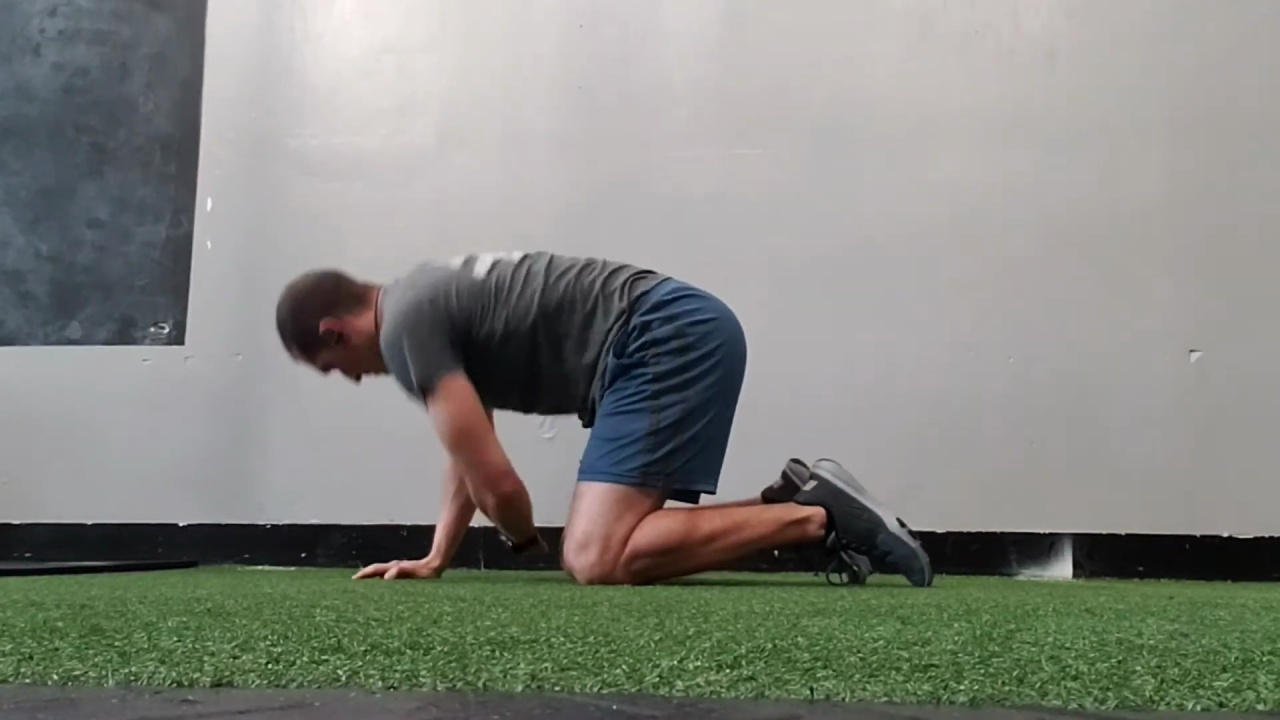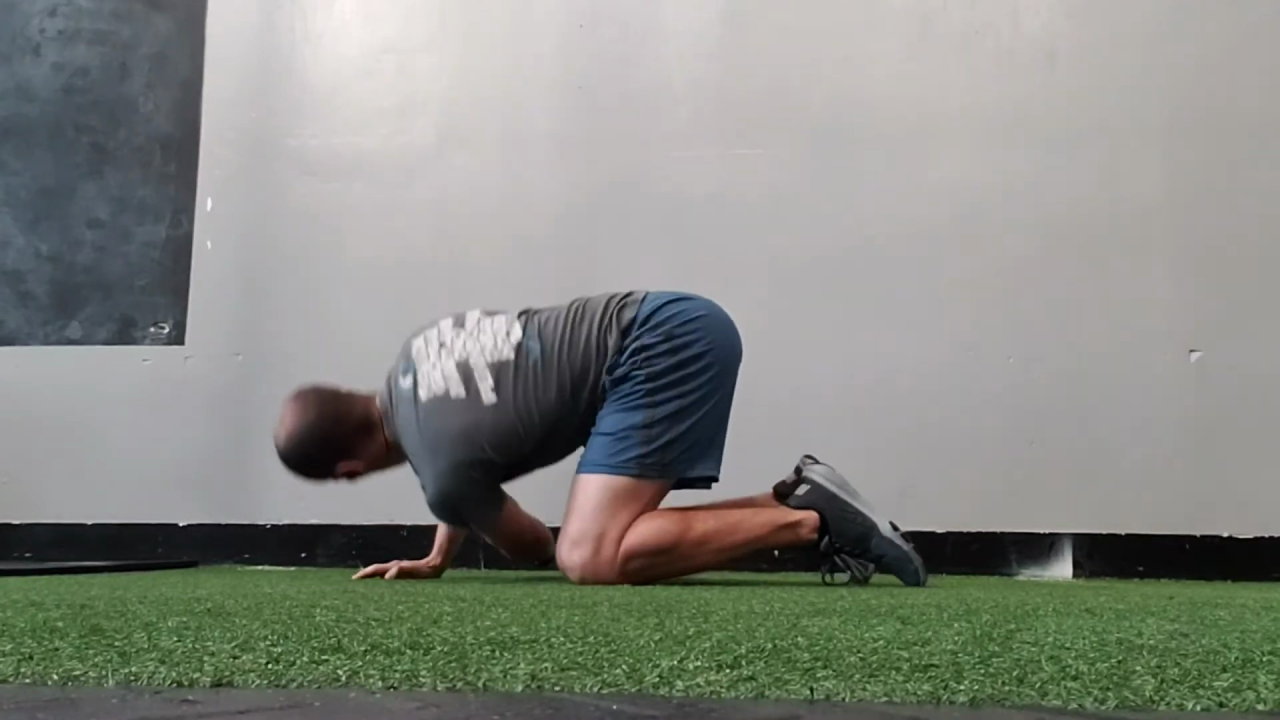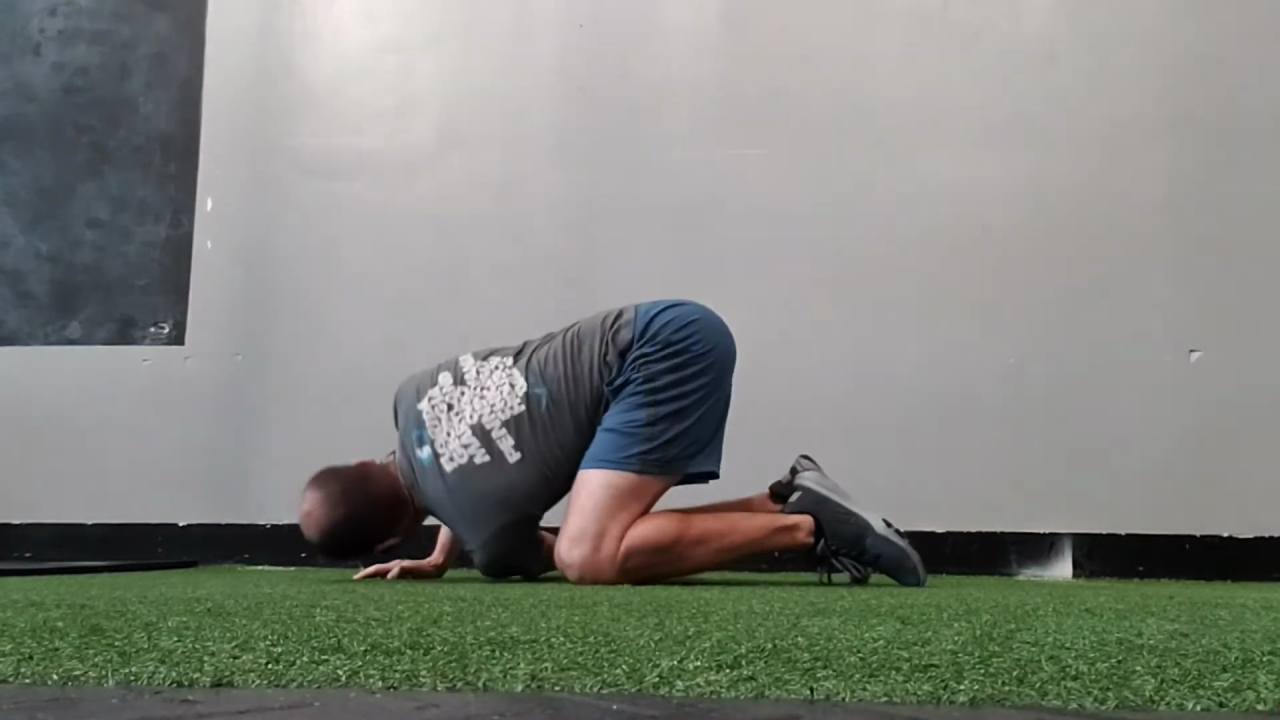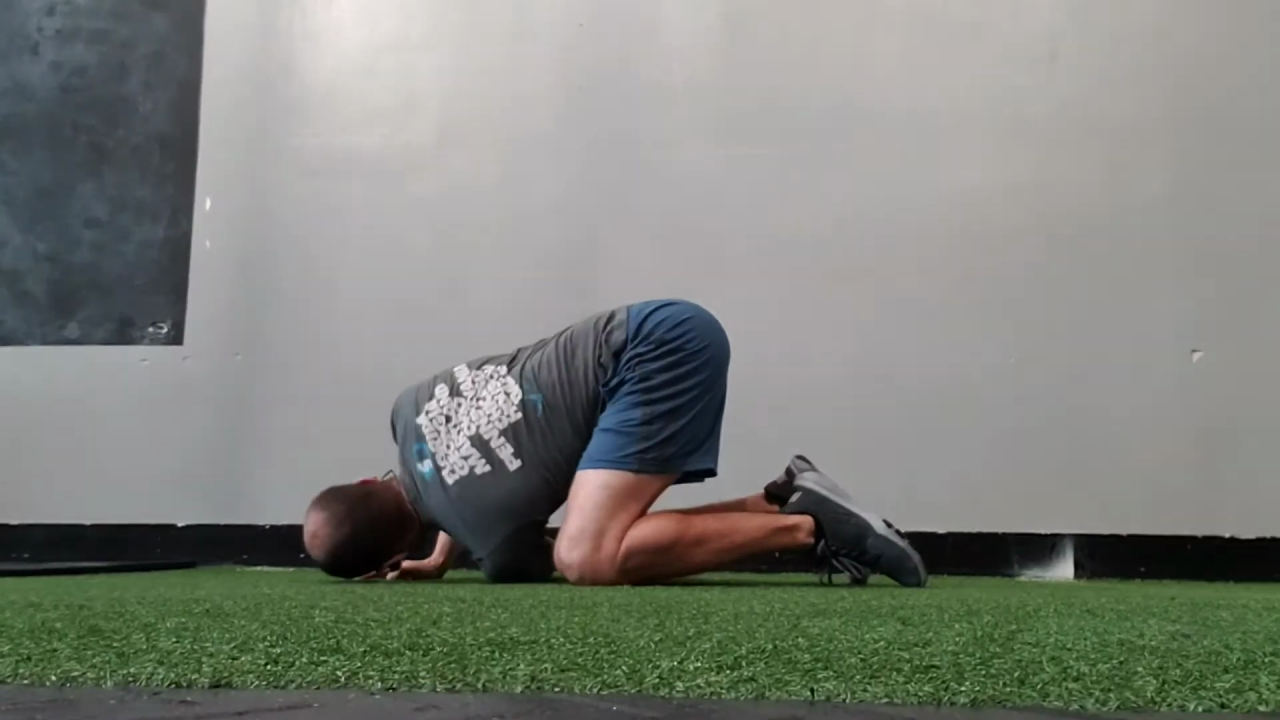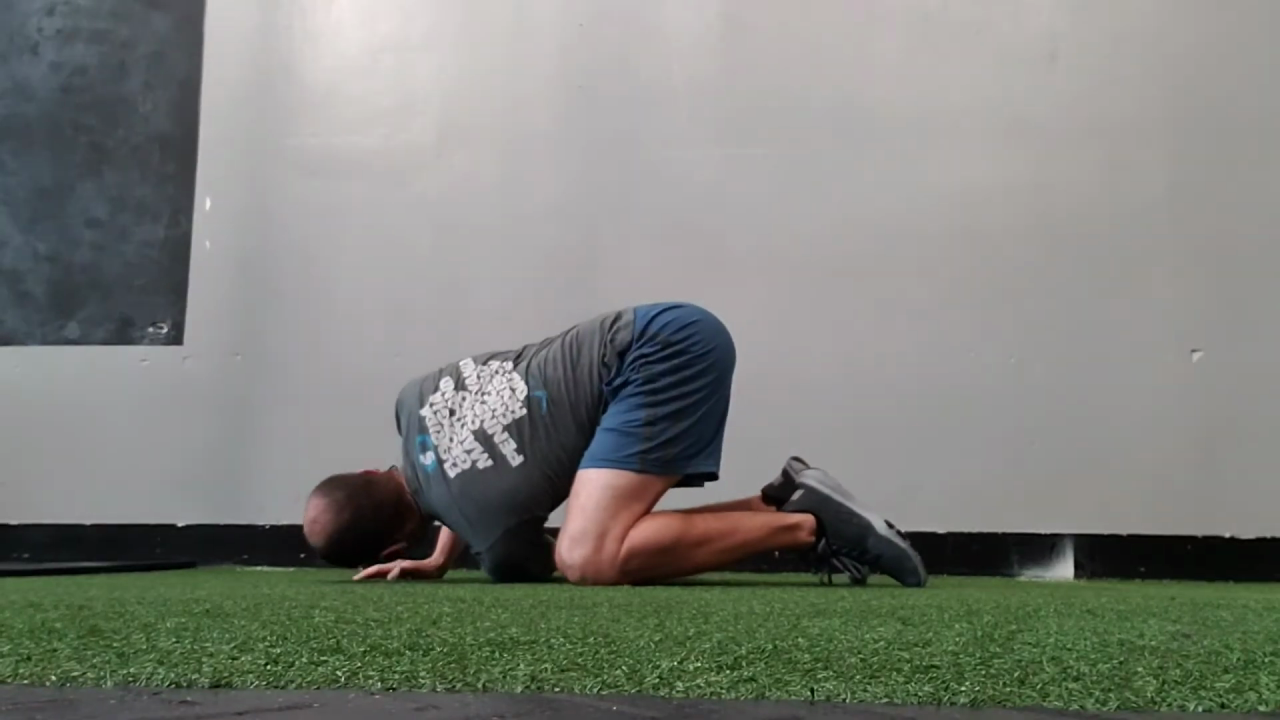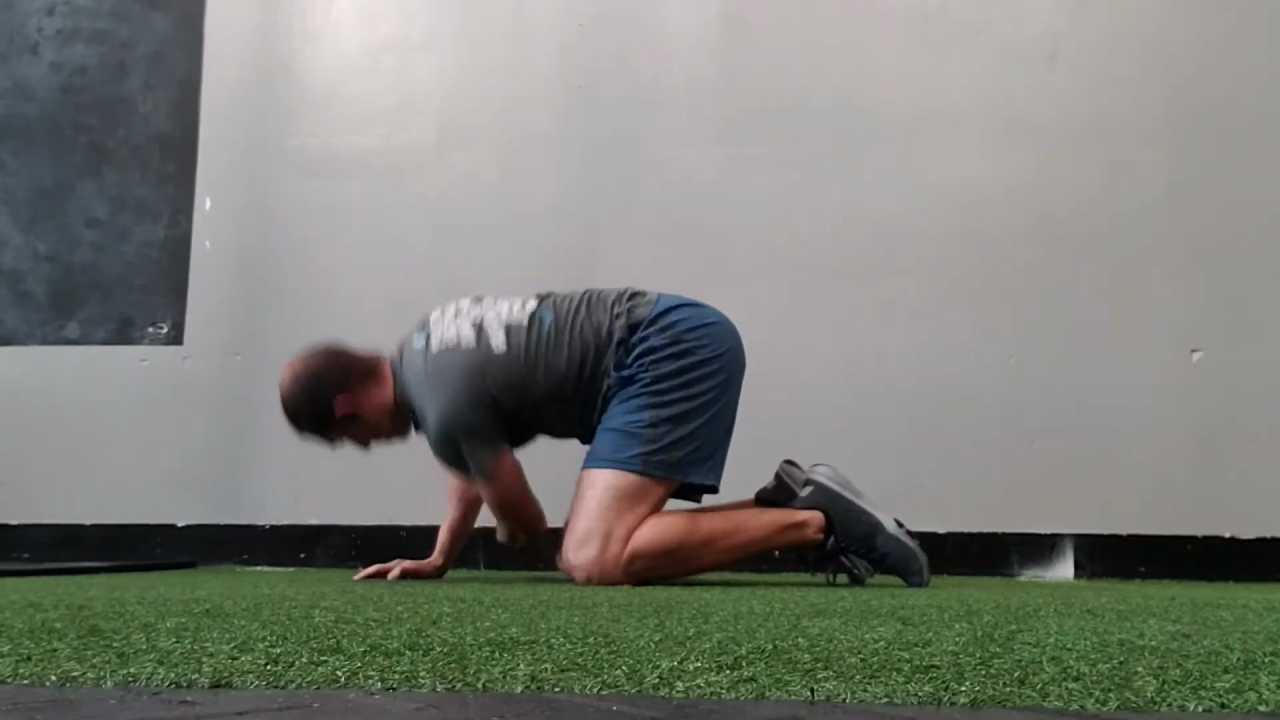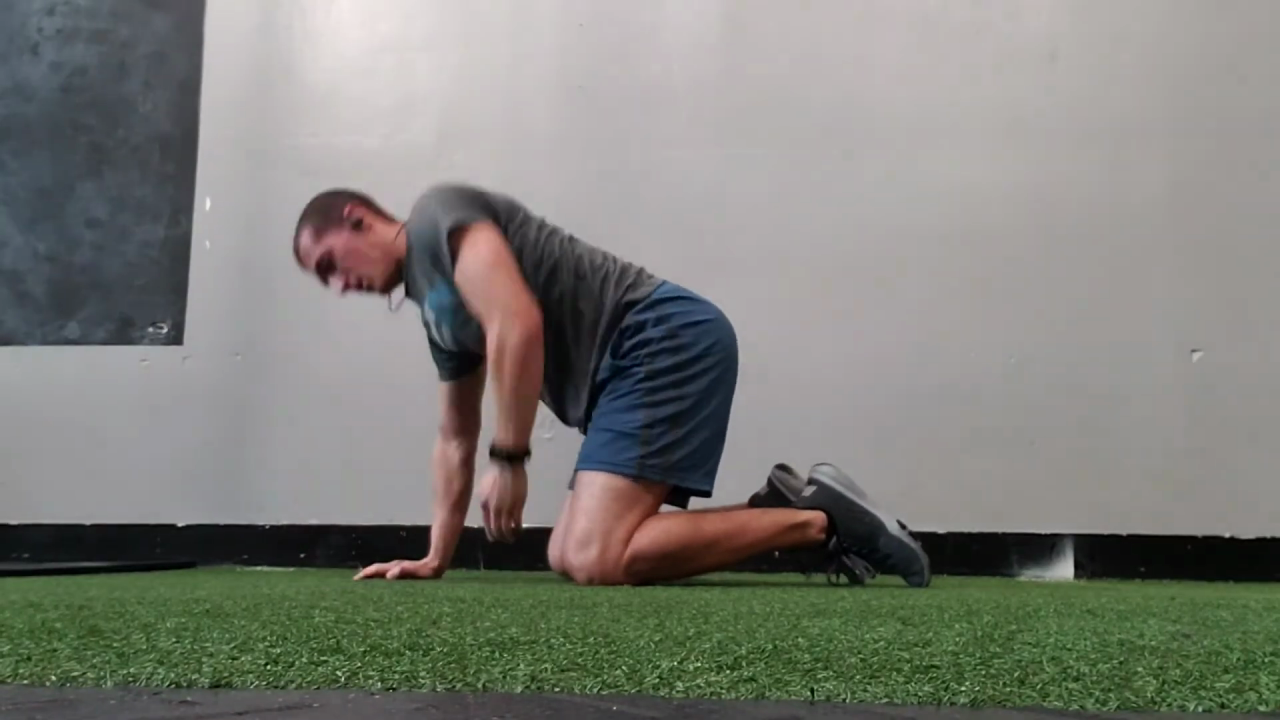
dt=0.3s
person 1, frame 1
left shoulder: (409, 324)
right shoulder: (433, 313)
left elbow: (493, 481)
right elbow: (468, 450)
left wrist: (524, 541)
right wrist: (435, 556)
left hip: (671, 335)
right hip: (681, 336)
left knee: (595, 560)
right knee: (590, 549)
left ankle: (815, 516)
right ankle: (790, 499)
person 1, frame 2
left shoulder: (444, 477)
right shoulder: (411, 360)
left elbow: (531, 544)
right wrist: (435, 558)
left hip: (670, 342)
right hip: (677, 325)
left knee: (589, 558)
right knee: (603, 536)
left ankle: (810, 520)
right ankle: (792, 498)
person 1, frame 3
left shoulder: (488, 529)
right shoulder: (413, 400)
left elbow: (559, 558)
right wrist: (437, 560)
left hip: (669, 351)
right hip: (670, 331)
left knee: (590, 559)
right knee: (608, 535)
left ankle: (806, 524)
right ankle: (785, 498)
person 1, frame 4
left shoulder: (495, 538)
right shoulder: (409, 412)
left elbow: (552, 564)
right wrist: (439, 560)
left hip: (663, 349)
right hip: (663, 333)
left knee: (588, 559)
right knee: (604, 536)
left ankle: (806, 526)
right ankle: (781, 500)
person 1, frame 5
left shoulder: (495, 530)
right shoulder: (413, 404)
left elbow: (552, 566)
right wrist: (439, 559)
left hip: (667, 352)
right hip: (669, 336)
left knee: (588, 559)
right knee: (607, 537)
left ankle: (807, 523)
right ankle: (780, 500)
person 1, frame 6
left shoulder: (447, 393)
right shoulder: (422, 344)
left elbow: (521, 521)
right elbow: (469, 459)
left wrist: (515, 534)
right wrist: (438, 559)
left hip: (676, 346)
right hip: (680, 347)
left knee: (594, 560)
right knee: (585, 550)
left ankle: (816, 519)
right ankle: (778, 504)
person 1, frame 7
left shoulder: (437, 218)
right shoulder: (435, 304)
left elbow: (519, 325)
right elbow: (455, 437)
left wrist: (509, 460)
right wrist: (435, 558)
left hip: (668, 341)
right hip: (644, 362)
left knee: (594, 563)
right knee: (568, 555)
left ankle: (818, 520)
right ankle: (772, 508)
